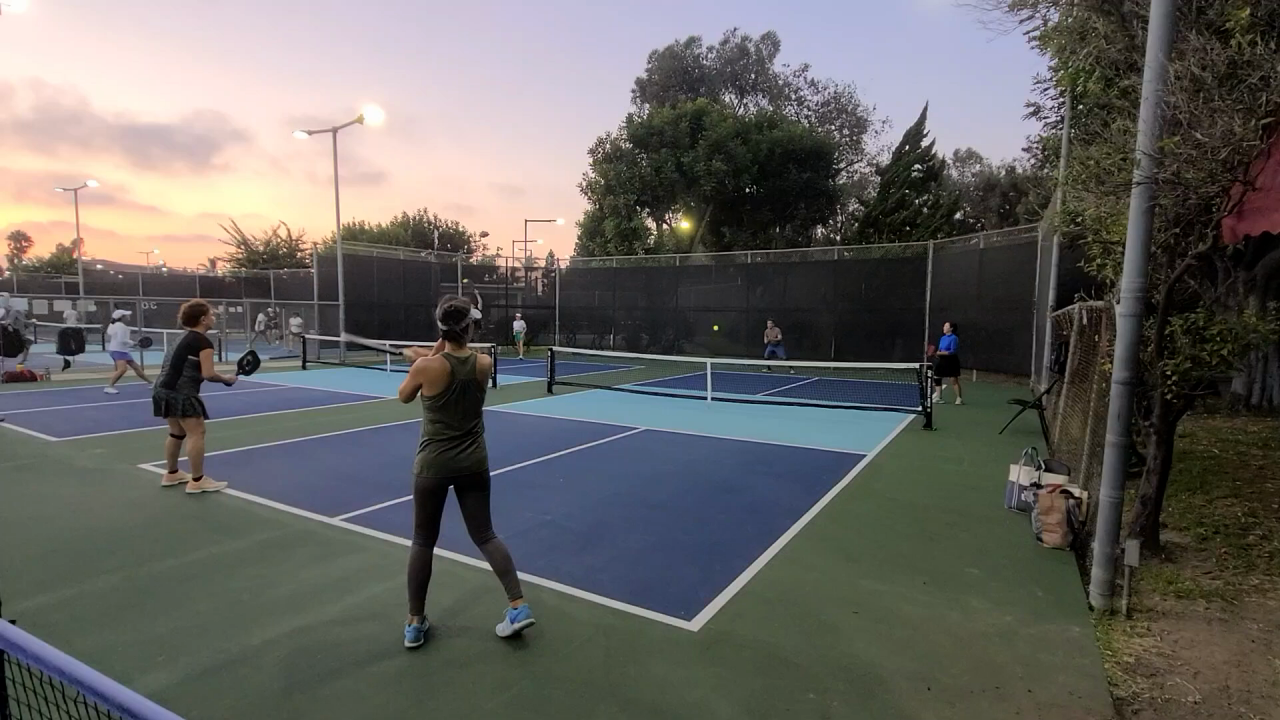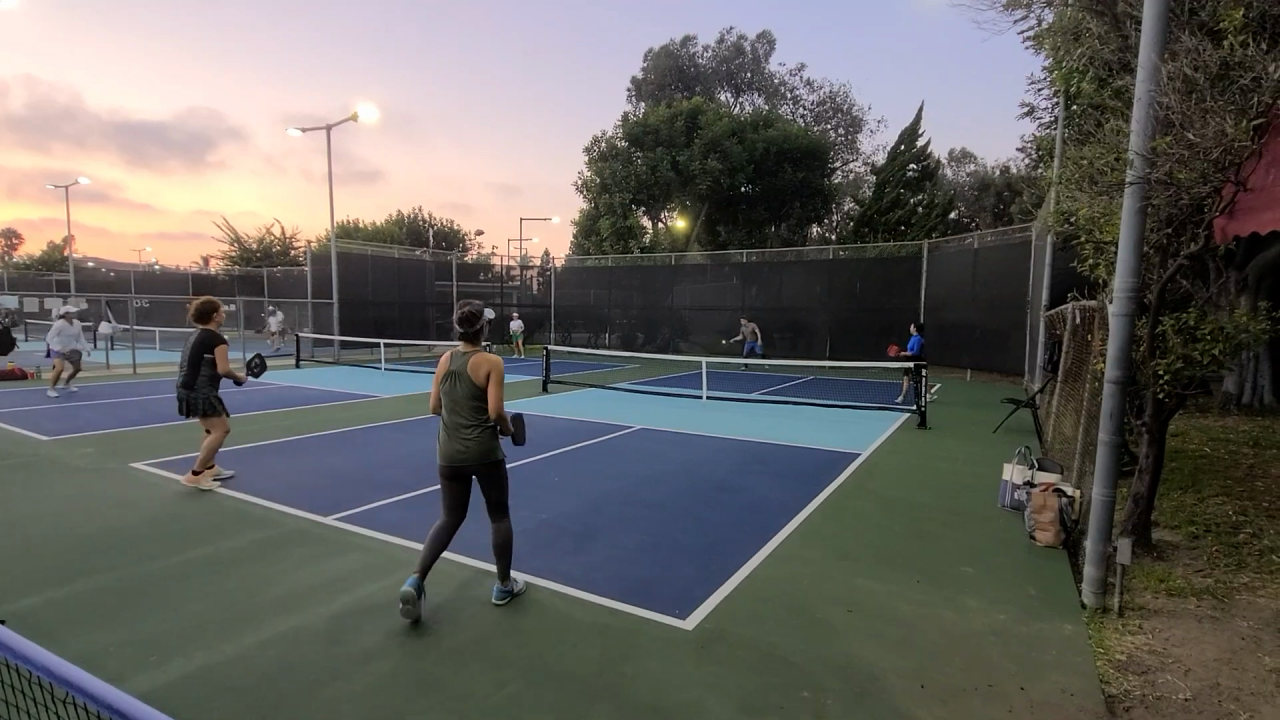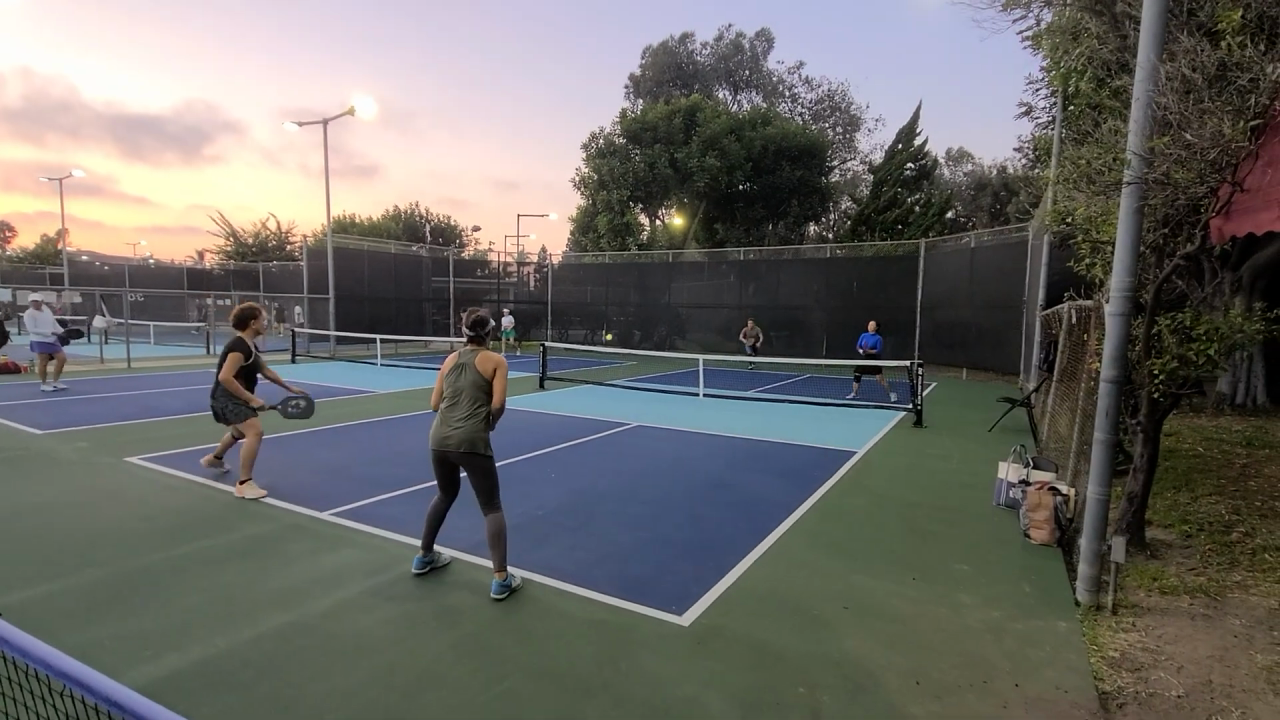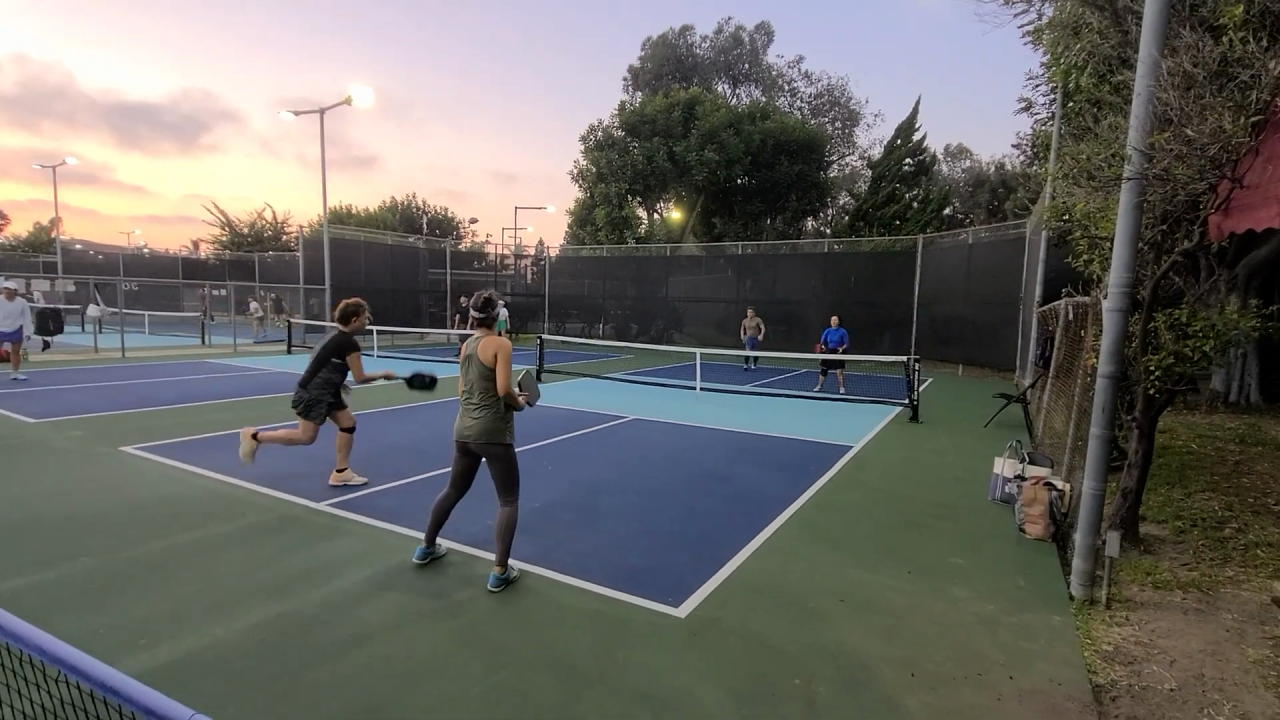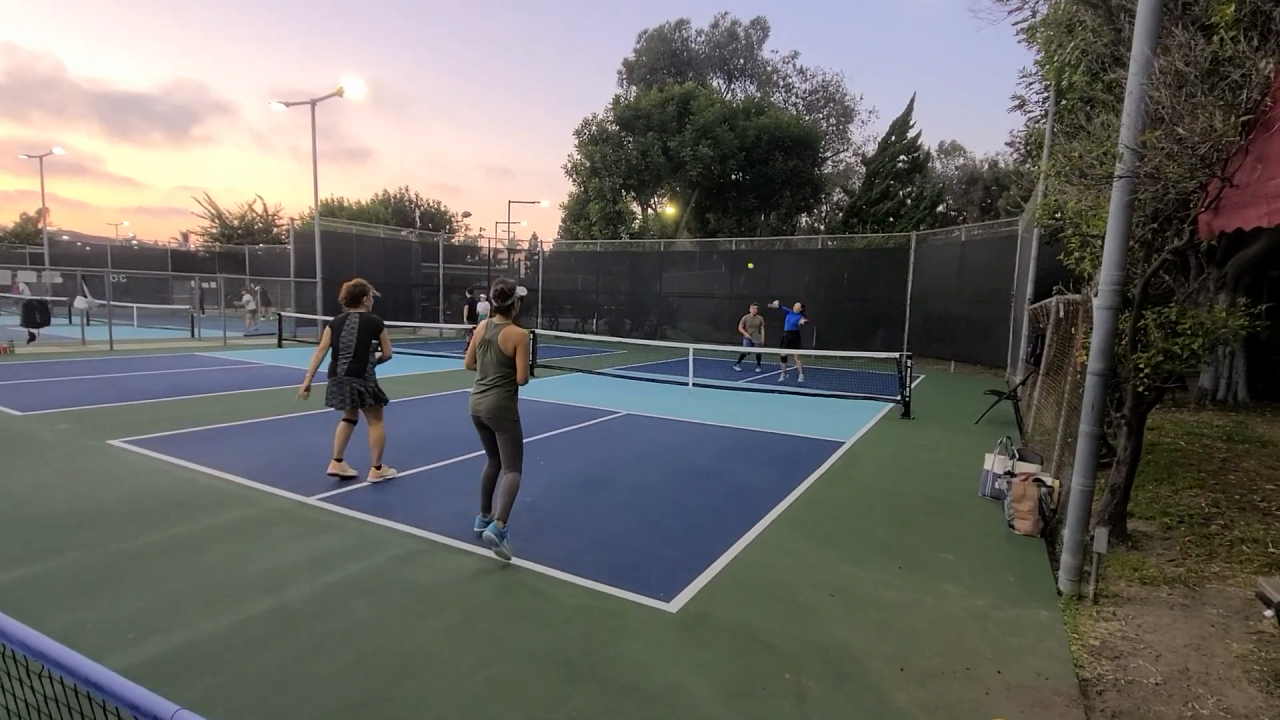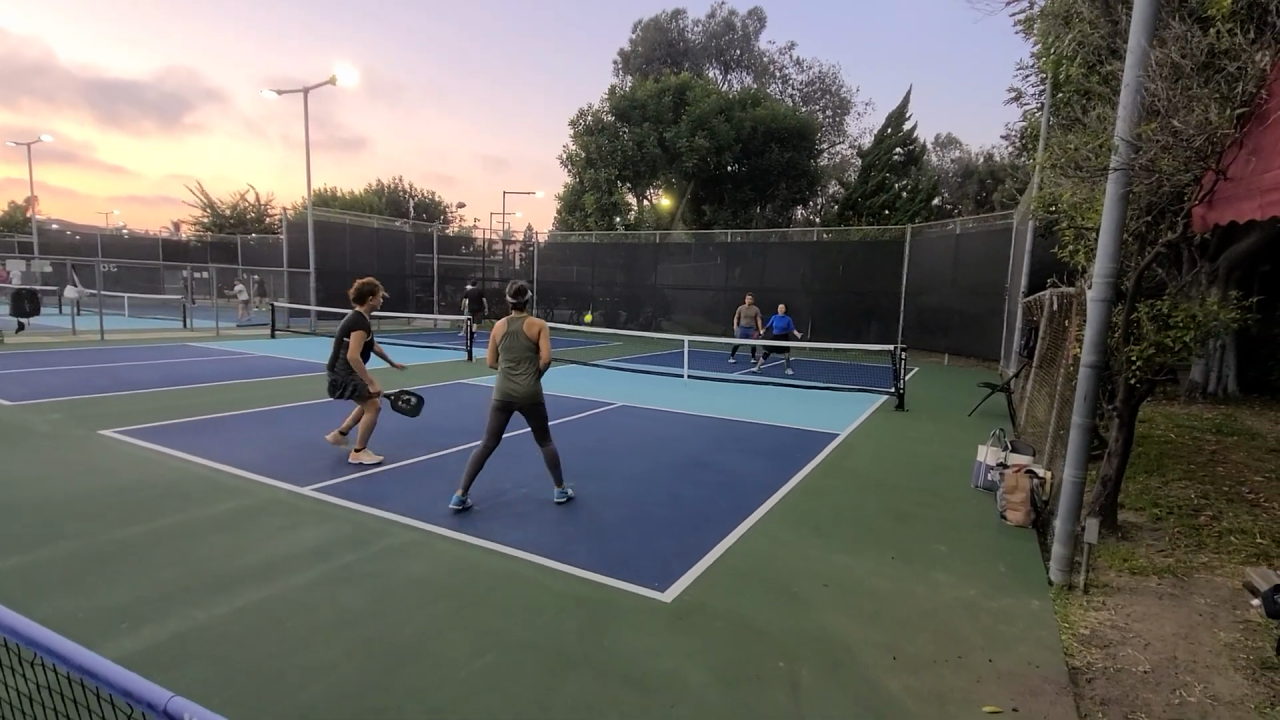
dt=0.7s
person 1, frame 1
left shoulder: (425, 367)
right shoulder: (483, 364)
left elbow: (404, 396)
left hip: (433, 465)
right hip: (474, 463)
left knee: (423, 541)
right knee: (483, 534)
left ankle: (415, 623)
right ankle: (518, 607)
person 1, frame 2
left shoulder: (445, 361)
right shoulder: (491, 363)
left elbow: (434, 408)
right elbow: (496, 412)
right wrist: (506, 426)
left hip: (449, 453)
right hip: (485, 452)
left knee: (450, 519)
right knee: (500, 517)
left ankle: (415, 583)
right ankle: (503, 586)
person 1, frame 3
left shoulder: (451, 359)
right shoulder: (496, 361)
left elbow: (435, 404)
right elbow: (498, 405)
right wrist: (489, 422)
left hip: (440, 439)
right hip: (472, 442)
left knee: (445, 495)
right knee: (492, 508)
left ankle: (424, 556)
right ankle: (501, 579)
person 1, frame 4
left shoulder: (466, 346)
right shoulder: (500, 344)
right elbow: (504, 390)
right wrist: (519, 402)
left hip: (465, 430)
right hip: (493, 432)
left knee: (454, 489)
right knee: (509, 501)
left ankle: (426, 547)
right ankle: (499, 572)
person 1, frame 5
left shoulder: (481, 328)
right shoulder: (519, 335)
left elbow: (468, 364)
right elbow: (522, 379)
left hip: (478, 405)
right hip: (501, 408)
left knee: (495, 461)
right knee: (512, 470)
left ankle: (485, 517)
right ankle: (498, 528)
person 1, frame 6
left shoulder: (499, 326)
right shoulder: (539, 325)
left elbow: (491, 362)
right elbow: (545, 360)
right wrist: (533, 375)
left hip: (503, 392)
right hip: (530, 393)
left knee: (488, 444)
right knee: (545, 441)
left ankle: (460, 495)
right ankle: (560, 489)
person 2, frame 1
left shoulder: (184, 338)
right shoulder: (203, 342)
right elbow: (208, 374)
right wrist: (227, 379)
left hip: (163, 388)
right hip: (180, 393)
left knee: (177, 432)
right knee: (197, 433)
left ankle: (172, 473)
right ankle: (197, 481)
person 2, frame 2
left shoulder: (194, 336)
right shoulder: (216, 339)
right elbow: (223, 369)
right wrist: (239, 377)
left hip: (186, 388)
right hip: (202, 391)
left knee: (211, 429)
right knee: (221, 430)
left ankle: (208, 469)
right ankle: (195, 474)
person 2, frame 3
left shoulder: (250, 346)
right shoulder: (238, 347)
left elbow: (266, 371)
right elbow: (225, 377)
left wrist: (289, 388)
right wrist: (251, 399)
left hip: (238, 399)
right hip: (226, 399)
left knee: (240, 433)
right knee: (255, 432)
left ankle: (213, 459)
right ankle: (244, 483)
person 2, frame 4
left shoulder: (338, 337)
right shoulder: (349, 345)
right elbow: (360, 378)
left wrist: (352, 381)
right wrist: (383, 375)
left hip: (325, 390)
right hip: (314, 392)
left knee: (348, 424)
right knee: (306, 436)
left ankle: (341, 473)
right ankle: (254, 436)
person 2, frame 5
left shoulder: (335, 322)
right shoulder: (375, 323)
left elbow: (320, 351)
right elbow: (387, 354)
left wrist: (308, 380)
left hip: (336, 379)
right hip: (361, 380)
left knee: (349, 418)
right knee: (376, 422)
left ankle: (337, 463)
right ankle: (377, 469)
person 2, frame 6
left shoulder: (358, 318)
right shoulder: (359, 323)
left elbow: (372, 346)
right elbow: (353, 356)
left wrist: (392, 363)
right wrist: (371, 382)
left hip: (345, 371)
right hip: (343, 373)
left knee: (369, 404)
right knee: (373, 406)
left ankle: (340, 434)
right ankle: (358, 452)
